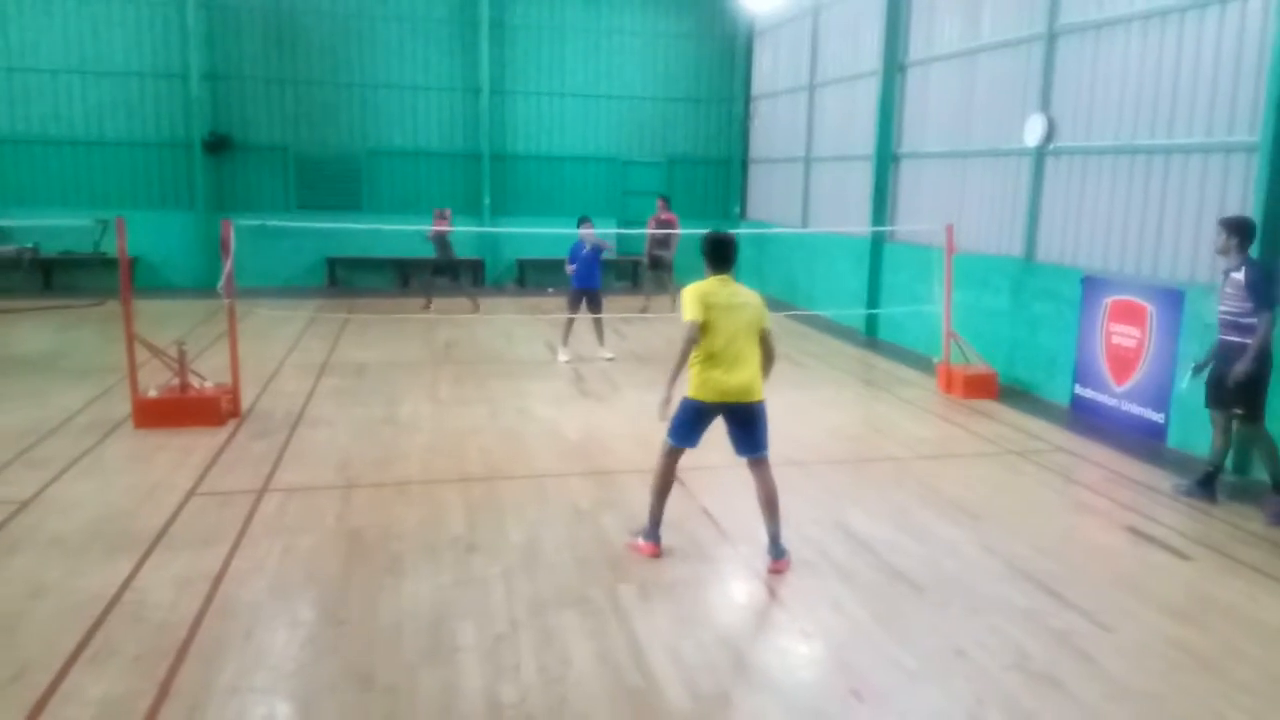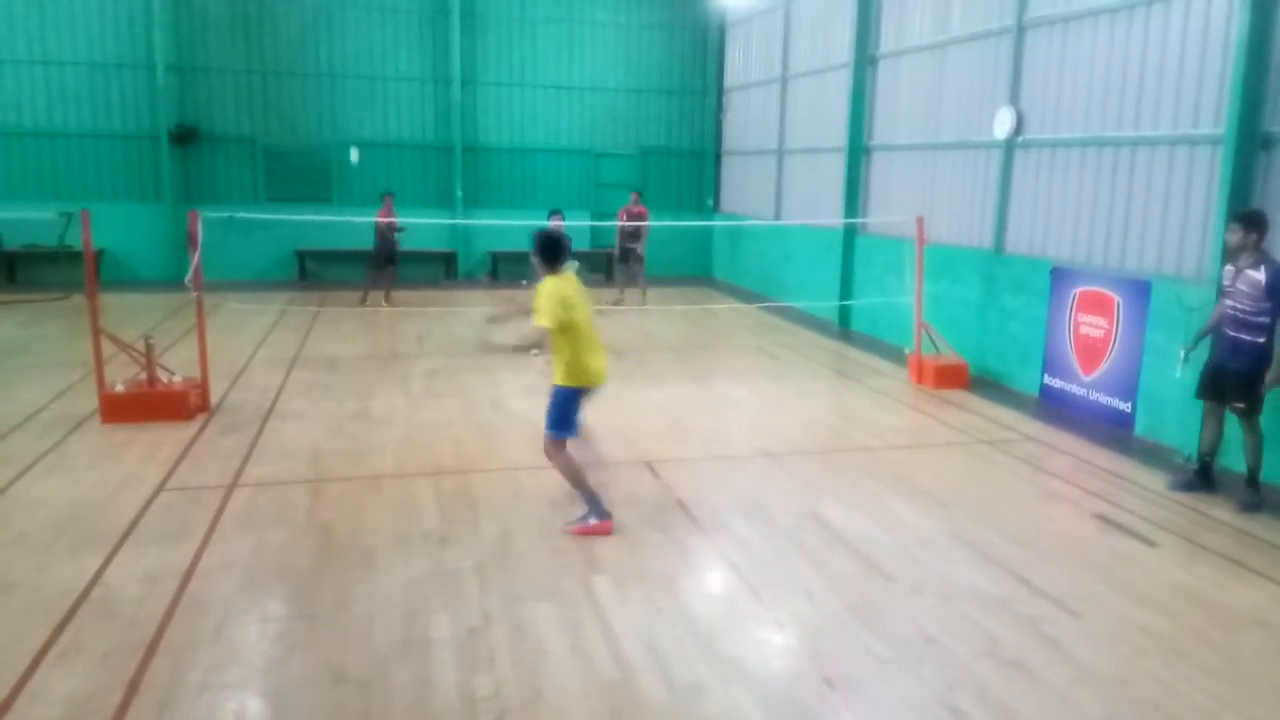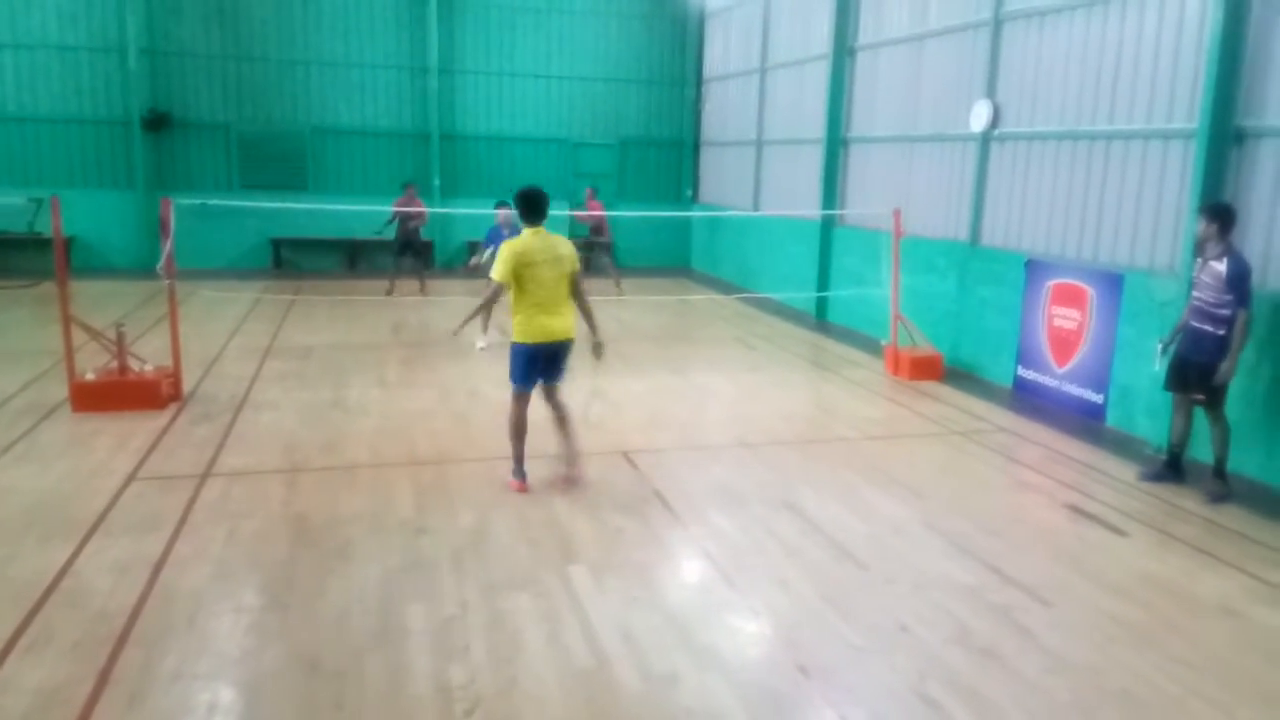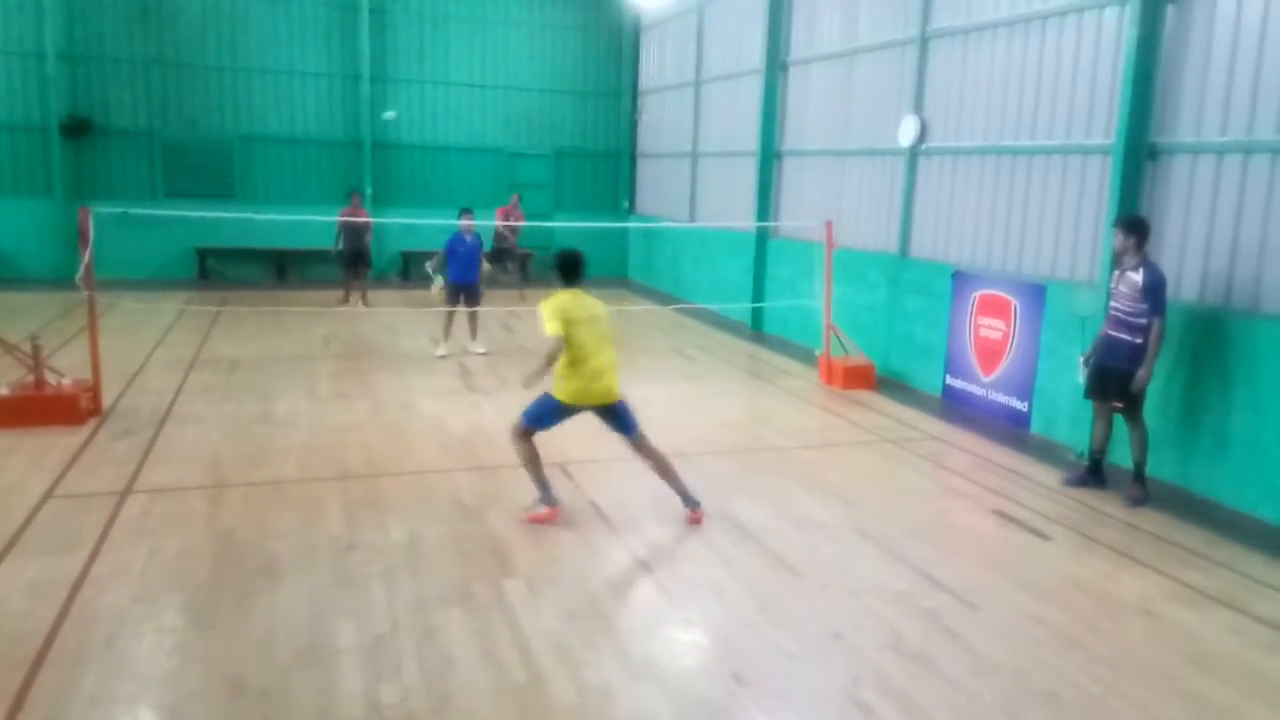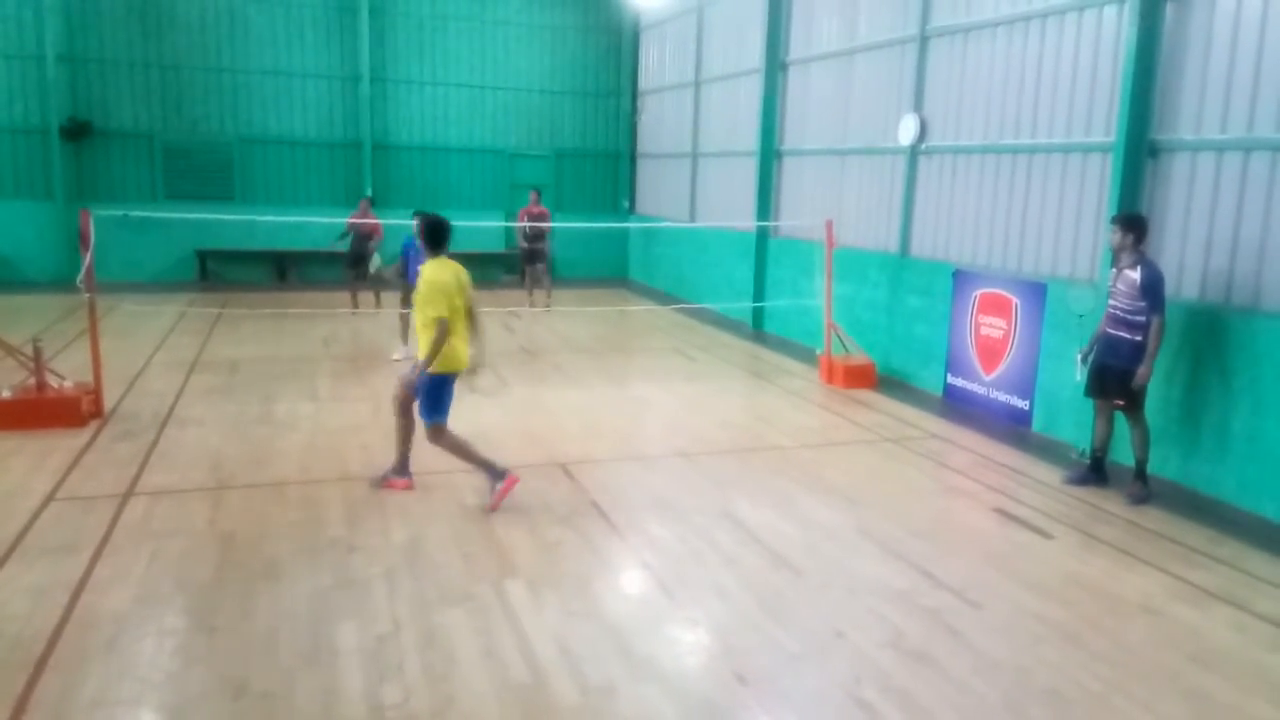
dt=1s
person 1, frame 1
left shoulder: (697, 292)
right shoulder: (752, 298)
left elbow: (690, 337)
right elbow: (769, 353)
left wrist: (669, 387)
left hip: (705, 389)
right hip: (748, 392)
left knee: (670, 456)
right knee: (760, 467)
left ankle: (651, 536)
right ankle: (775, 549)
person 1, frame 2
left shoulder: (550, 289)
right shoulder: (570, 280)
left elbow: (541, 340)
left hip: (575, 374)
right hip: (593, 367)
left knee: (553, 448)
left ankle: (599, 514)
person 1, frame 3
left shoulder: (512, 248)
right shoulder: (565, 246)
left elbow: (493, 293)
right elbow: (579, 293)
left wrist: (465, 320)
right wrist: (595, 333)
left hip: (528, 335)
right hip: (561, 334)
left knee: (520, 401)
right knee: (551, 393)
left ankle: (519, 474)
right ankle: (570, 458)
person 1, frame 4
left shoulder: (551, 306)
right shoulder: (598, 307)
left elbow: (555, 348)
left wrist: (537, 374)
left hip: (571, 393)
right hip: (606, 390)
left knee: (520, 434)
right knee: (642, 446)
left ankle: (547, 501)
right ankle: (690, 502)
person 1, frame 5
left shoulder: (431, 278)
right shoulder: (457, 270)
left elbow: (441, 329)
right elbow: (470, 315)
left wrist: (418, 369)
right wrist: (474, 349)
left hip: (440, 360)
right hip: (453, 355)
left knee: (435, 433)
right knee: (401, 399)
left ankle: (498, 475)
right ankle: (401, 470)
person 2, frame 1
right shoulder: (1230, 274)
left wrist: (1247, 360)
right wrist: (1208, 358)
left hip: (1248, 364)
right hip: (1227, 361)
left knee: (1251, 427)
right knee: (1219, 421)
right ankle: (1207, 482)
person 2, frame 2
right shoulder: (1230, 266)
right wrist: (1197, 338)
left hip: (1250, 361)
right hip: (1221, 354)
left knee: (1248, 420)
right knee: (1211, 411)
left ankle: (1252, 485)
right ankle: (1203, 473)
person 2, frame 3
left shoulder: (1236, 266)
right shoulder: (1201, 260)
left elbow: (1243, 315)
left wrist: (1232, 359)
right wrist: (1172, 336)
left hip: (1212, 354)
right hip: (1188, 348)
left knee: (1213, 412)
right knee: (1180, 403)
left ankle: (1219, 476)
right ankle: (1173, 465)
person 2, frame 4
left shoulder: (1152, 276)
right shoulder: (1118, 272)
left elbow: (1158, 325)
left wrist: (1147, 366)
right wrist: (1093, 349)
left hip: (1130, 363)
right hip: (1106, 357)
left knee: (1133, 418)
right knee: (1100, 410)
left ankle: (1139, 481)
right ankle: (1094, 470)
person 2, frame 5
left shoulder: (1150, 274)
right shoulder: (1116, 269)
left elbow: (1157, 322)
left wrist: (1147, 364)
right wrist: (1091, 345)
left hip: (1130, 360)
right hip: (1105, 355)
left knee: (1134, 416)
right knee: (1102, 408)
left ankle: (1141, 478)
right ankle: (1096, 468)
